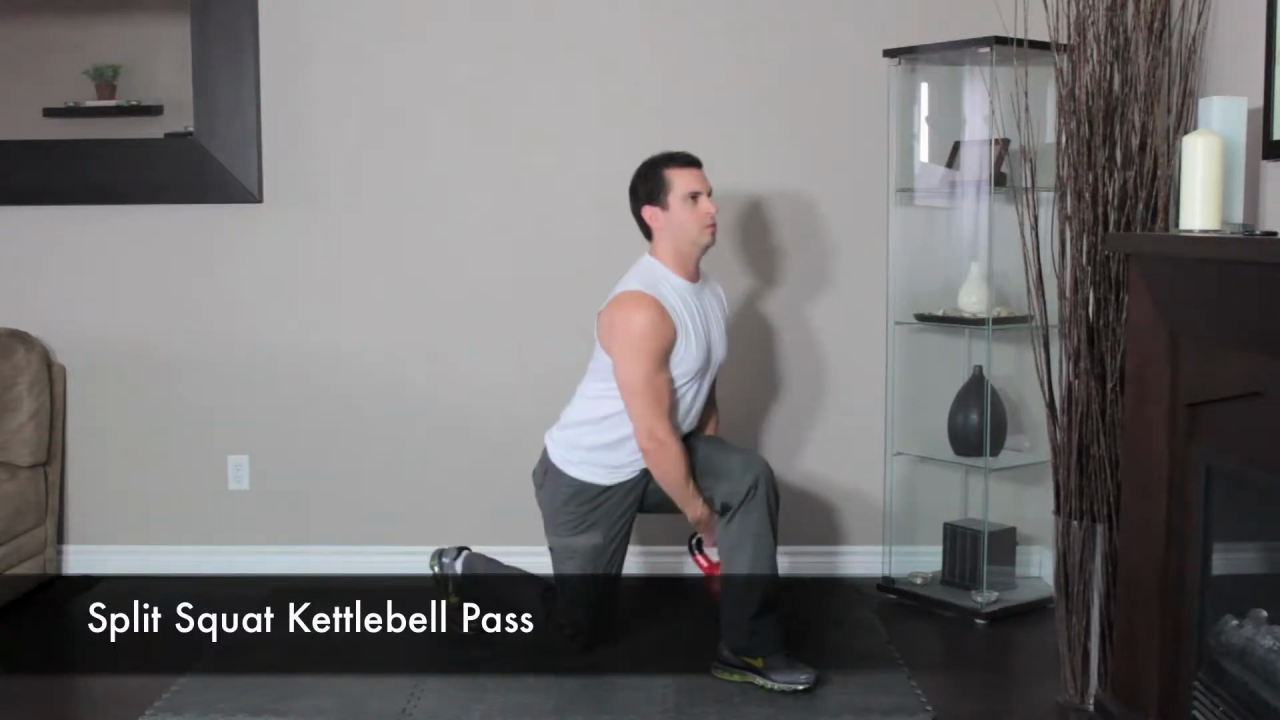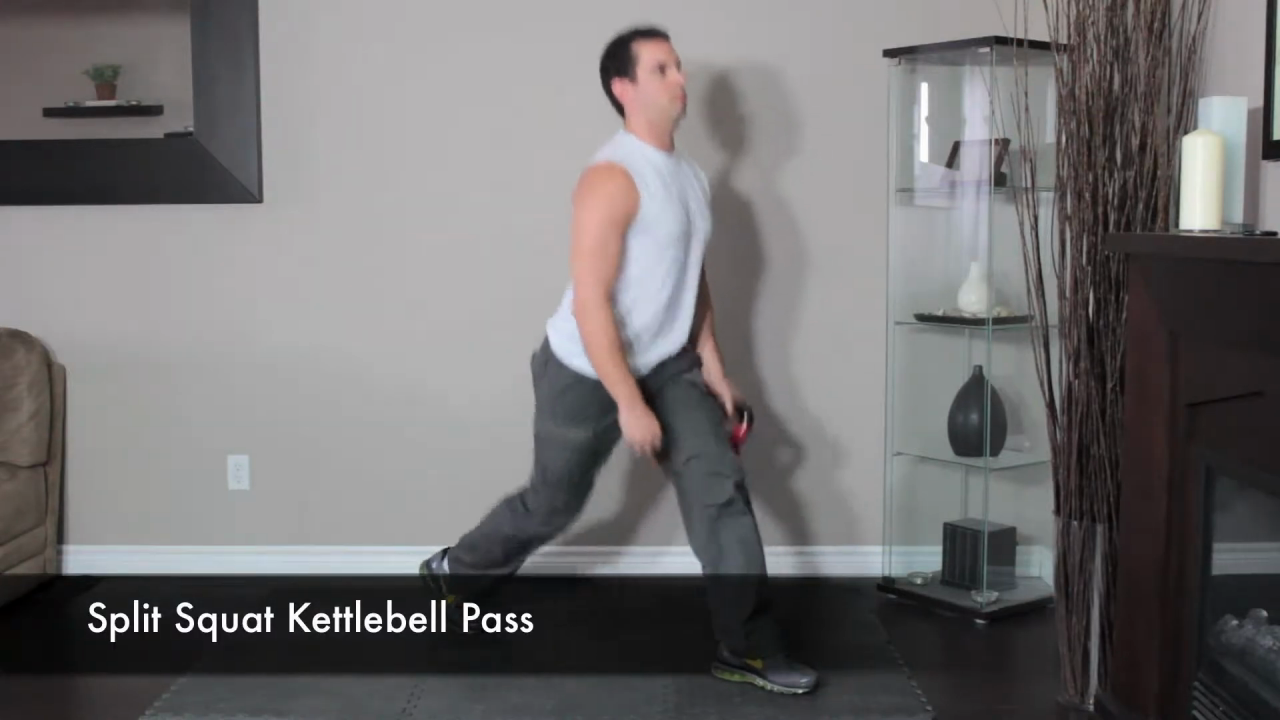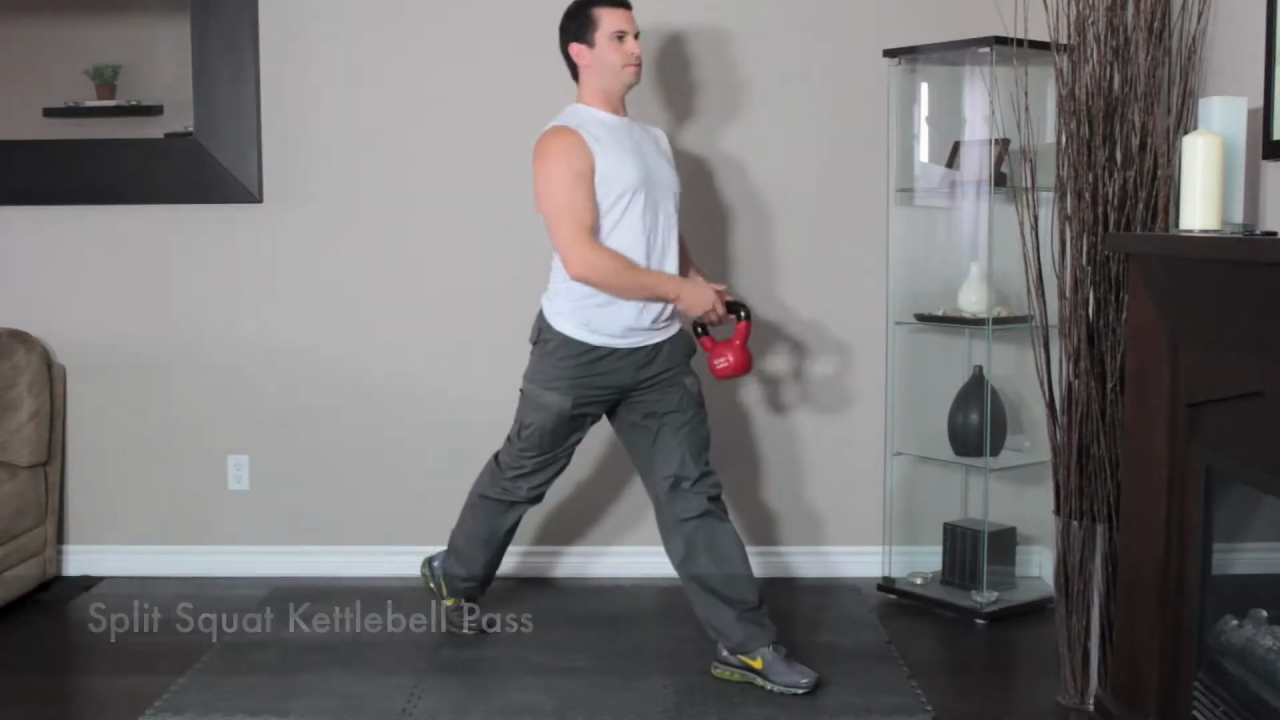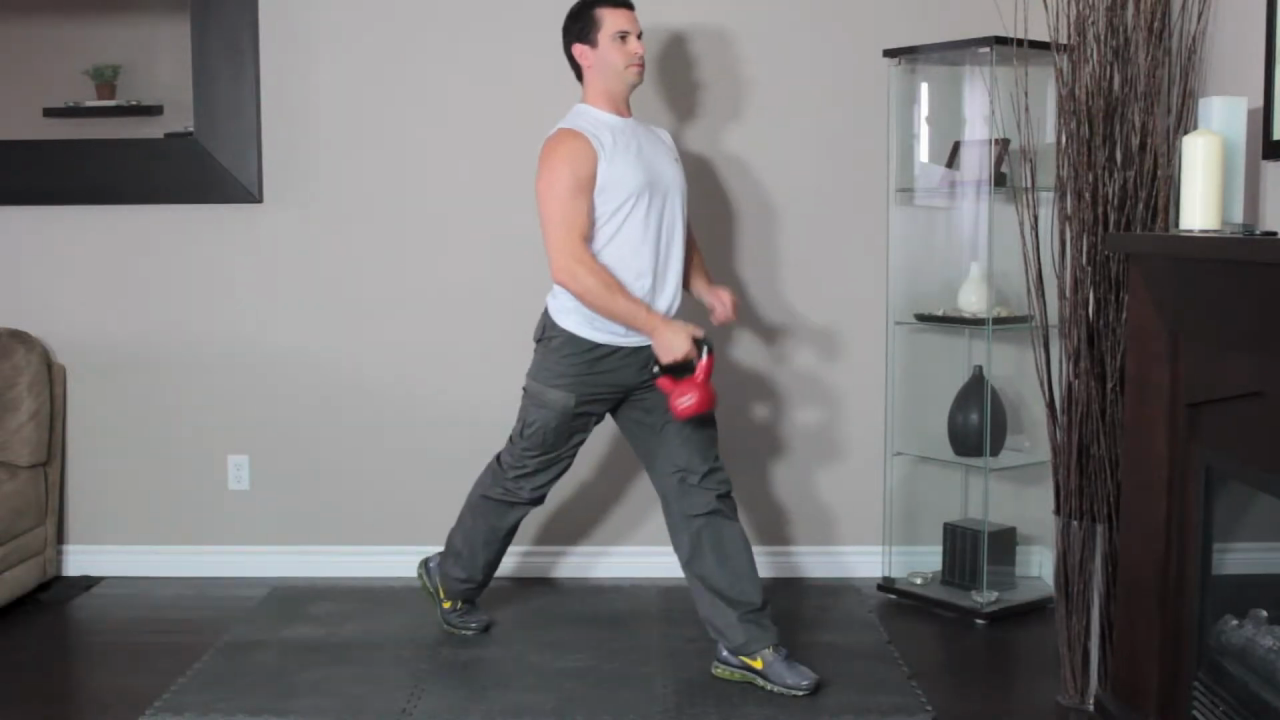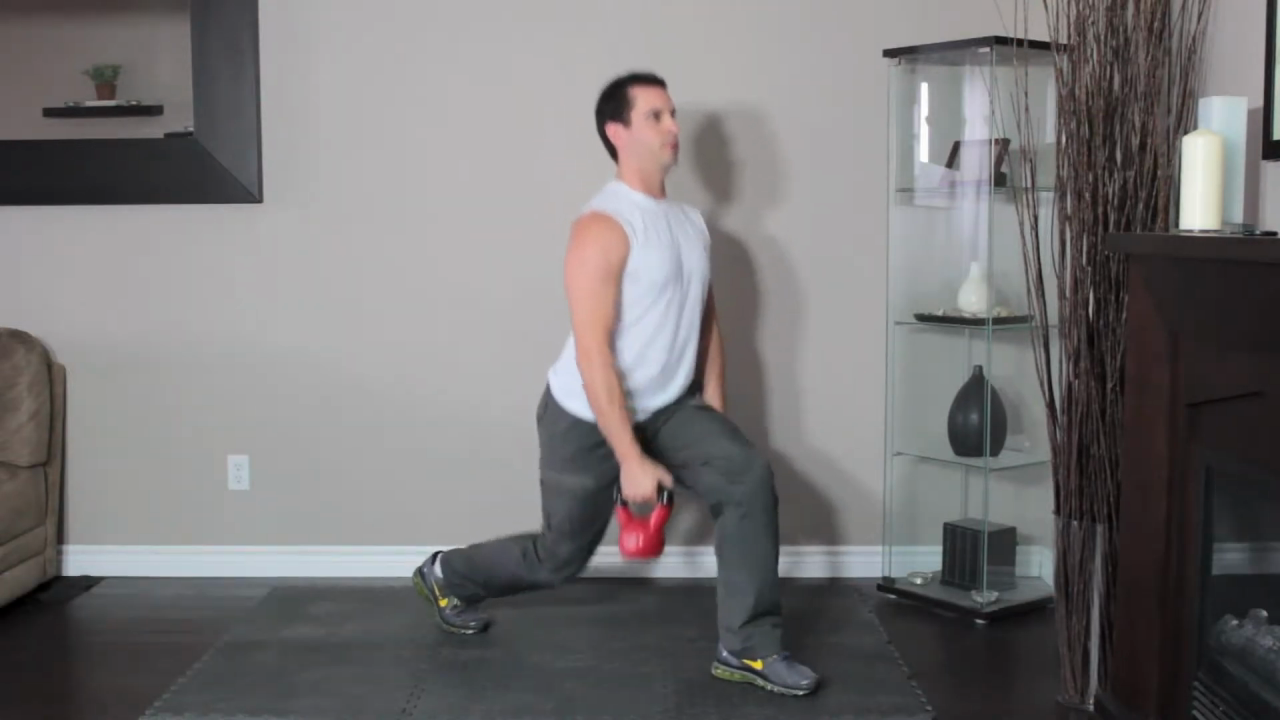
dt=0.4s
person 1, frame 1
left shoulder: (709, 294)
right shoulder: (640, 310)
left elbow: (701, 400)
right elbow: (656, 438)
left wrist: (712, 485)
right wrist: (699, 513)
left hip: (651, 459)
right hip: (587, 474)
left knee: (751, 480)
right knee: (575, 621)
left ankle: (747, 648)
right ankle: (463, 569)
person 1, frame 2
left shoulder: (689, 174)
right shoulder: (612, 178)
right elbow: (591, 303)
left wrist: (711, 368)
right wrist: (628, 405)
left hip: (664, 366)
right hip: (585, 373)
left knee: (721, 485)
right knee: (551, 507)
left ankle: (746, 647)
right ankle: (451, 571)
person 1, frame 3
left shoulder: (652, 140)
right shoulder: (566, 141)
right elbow: (580, 258)
left wrist: (697, 282)
right wrist: (679, 292)
left hip: (658, 352)
right hip: (579, 349)
left knee: (691, 494)
right knee: (519, 477)
left ankle: (745, 645)
right ankle: (454, 579)
person 1, frame 4
left shoulder: (659, 142)
right shoulder: (572, 144)
right elbow: (568, 264)
left wrist: (704, 286)
right wrist: (657, 326)
left hip: (656, 351)
right hip: (583, 347)
left knee: (701, 490)
right knee: (522, 477)
left ankle: (747, 645)
right ankle: (451, 579)
person 1, frame 5
left shoulder: (690, 221)
right shoulder: (604, 228)
left elbow: (704, 320)
right elbow: (592, 351)
left wrist: (715, 411)
right wrist: (630, 458)
left hip: (667, 406)
right hip: (588, 416)
left knee: (750, 479)
right knee: (562, 554)
left ankle: (748, 648)
right ankle: (447, 575)
